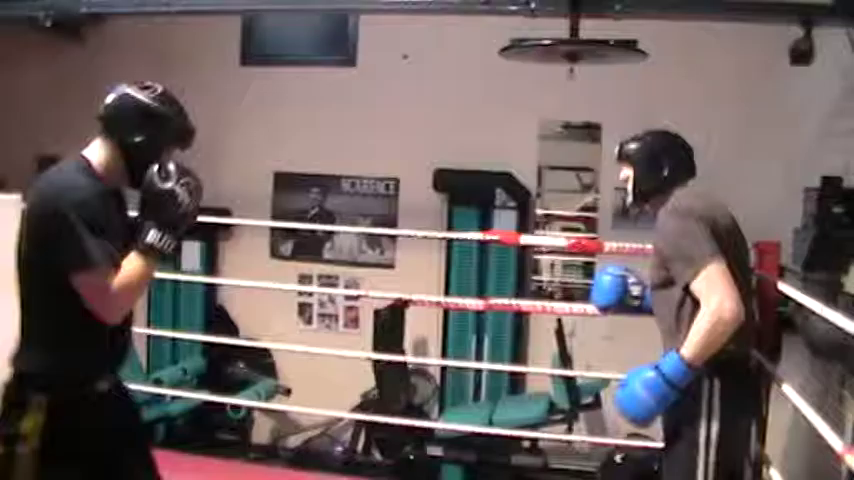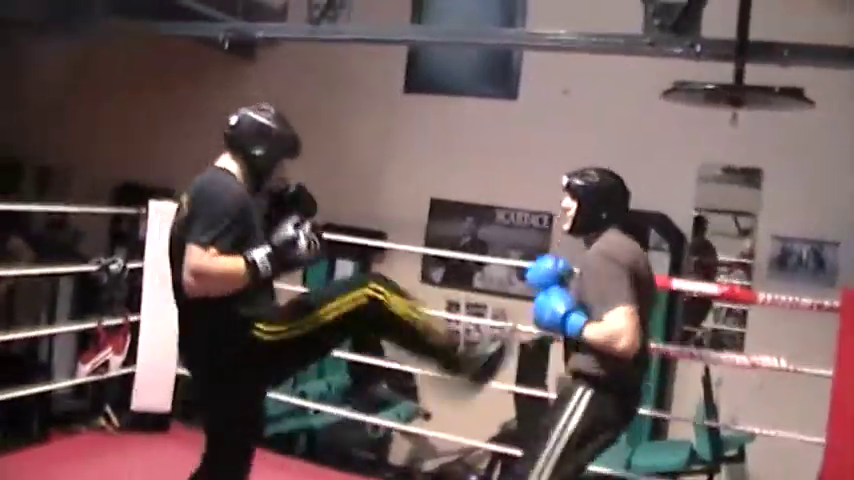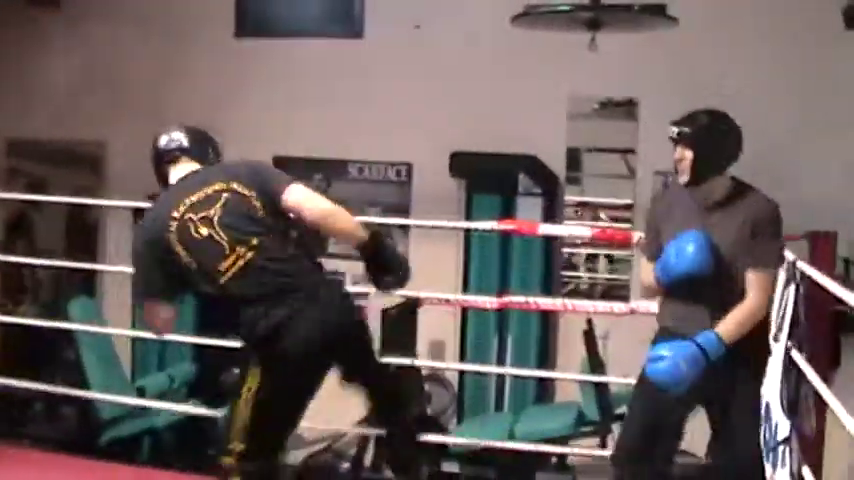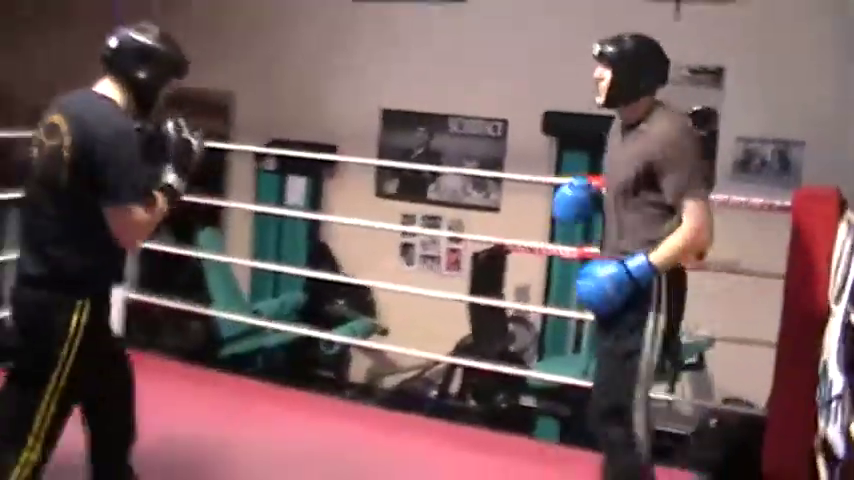
dt=1s
person 1, frame 1
left shoulder: (102, 189)
right shoulder: (70, 195)
left elbow: (118, 270)
right elbow: (109, 301)
left wrist: (157, 221)
right wrist: (160, 231)
left hip: (95, 388)
right hip: (51, 394)
person 1, frame 2
left shoulder: (204, 190)
right shoulder: (223, 192)
right elbow: (198, 276)
left wrist: (270, 231)
right wrist: (272, 255)
left hip: (215, 356)
right hip: (247, 343)
right knee: (373, 296)
right ankle: (468, 362)
person 1, frame 3
left shoulder: (152, 226)
right shoulder: (249, 171)
left elbow: (159, 321)
right elbow: (316, 209)
right wrist: (374, 245)
left hip: (278, 346)
right hip: (327, 311)
right knee: (378, 381)
person 1, frame 4
left shoulder: (67, 108)
right shoulder: (114, 130)
right elbow: (131, 230)
left wrist: (151, 172)
right wrist: (172, 178)
left hip: (47, 286)
right hip: (66, 300)
left knee: (112, 391)
person 2, frame 1
left shoulder: (677, 215)
right shoulder: (697, 209)
left elbow: (724, 308)
left wrist: (668, 372)
right wrist: (641, 296)
left hip: (713, 388)
right hip: (728, 381)
person 2, frame 2
left shoulder: (602, 257)
right shoulder: (614, 248)
left elbow: (624, 338)
left wrist: (569, 322)
right wrist: (552, 291)
left hip: (595, 390)
right hip: (603, 384)
person 2, frame 3
left shoulder: (759, 212)
right shoulder: (665, 204)
left elbow: (757, 301)
right elbow: (647, 281)
left wrist: (704, 350)
right wrist: (666, 272)
left hip: (734, 354)
right hip: (675, 341)
person 2, frame 4
left shoulder: (671, 134)
right shoulder: (622, 128)
left elbow: (698, 229)
left wrist: (632, 270)
right wrist: (593, 197)
left hip: (648, 286)
right hip: (629, 286)
left knee: (616, 410)
right knee: (619, 403)
